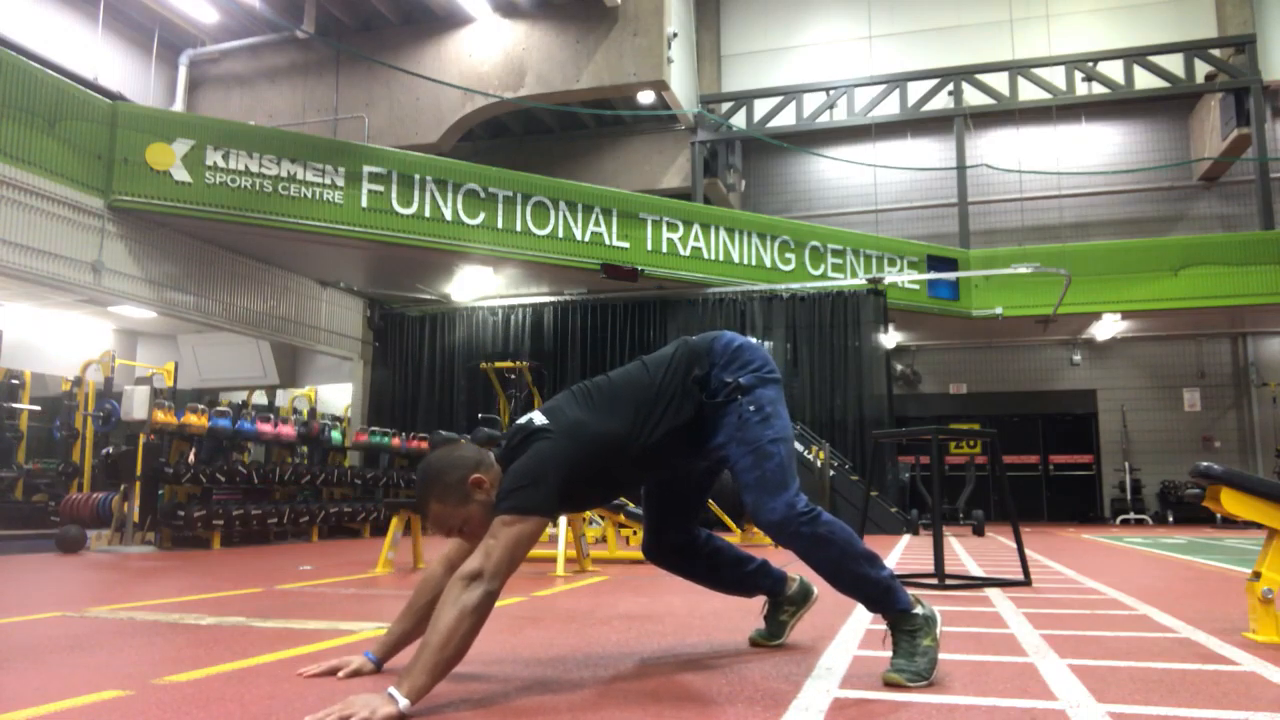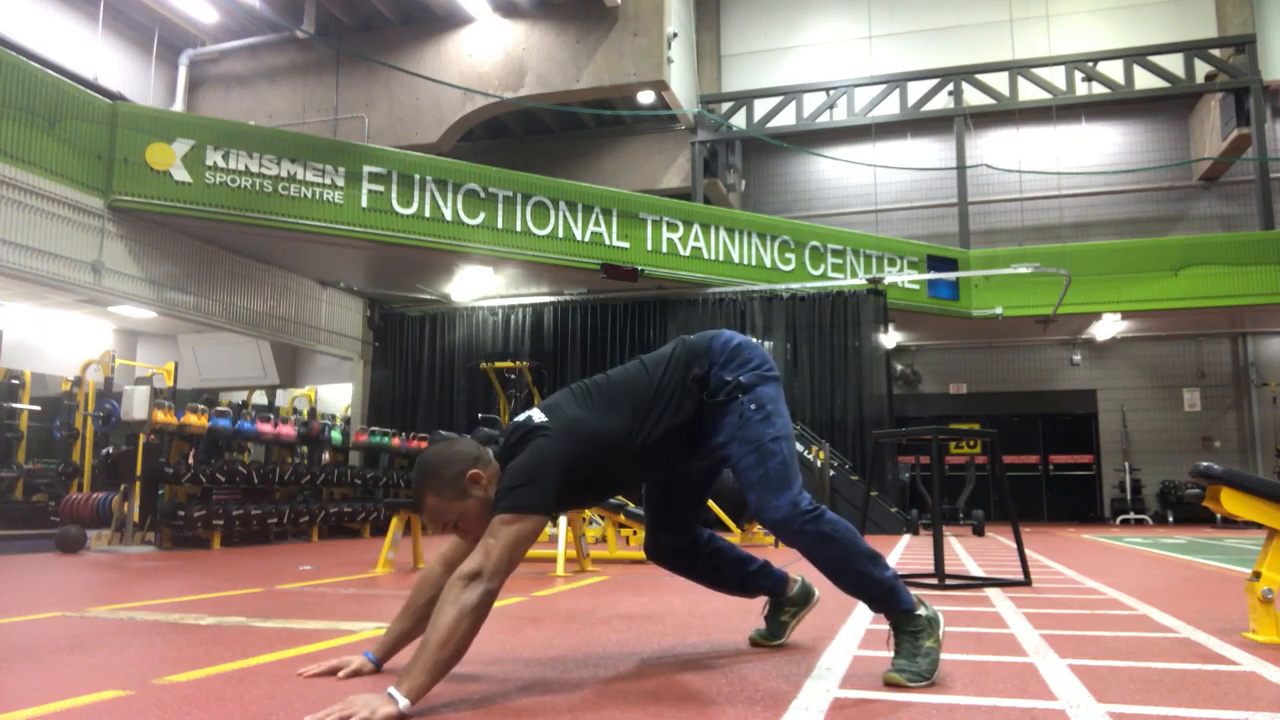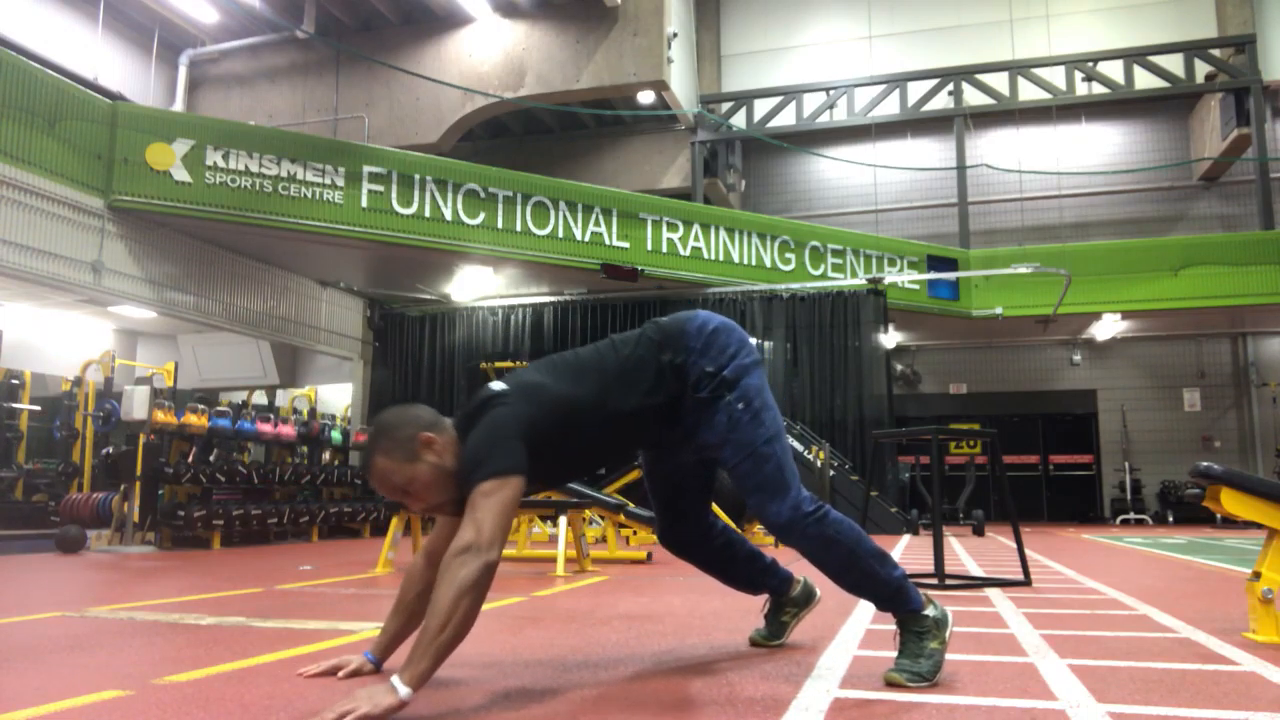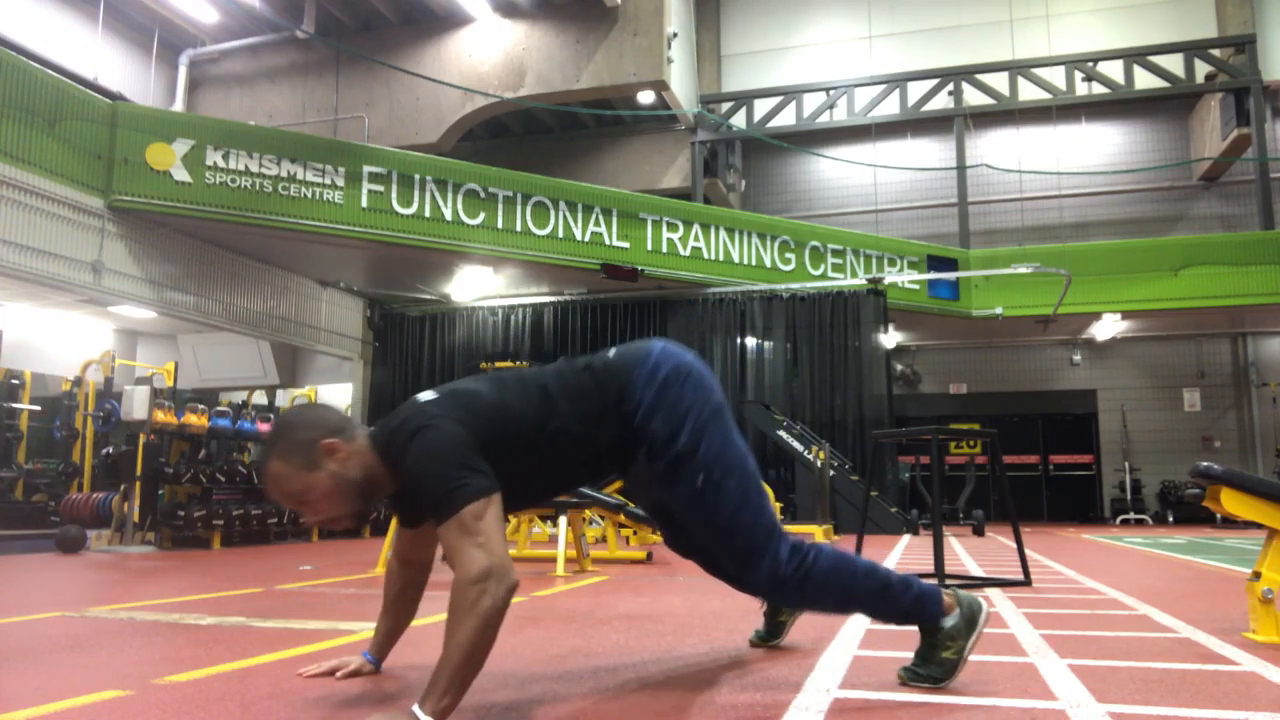
dt=0.3s
person 1, frame 1
left shoulder: (538, 464)
right shoulder: (515, 462)
left elbow: (478, 583)
right elbow: (449, 568)
right wrist: (377, 654)
left hip: (730, 377)
right hip: (691, 416)
left knee: (780, 511)
right knee: (668, 544)
left ankle: (909, 617)
right ankle: (784, 591)
person 1, frame 2
left shoulder: (538, 460)
right shoulder: (500, 466)
left elbow: (477, 582)
right elbow: (447, 567)
right wrist: (376, 654)
left hip: (727, 378)
right hip: (688, 419)
left knee: (784, 511)
right knee: (670, 544)
left ankle: (911, 616)
right ankle: (786, 592)
person 1, frame 3
left shoulder: (492, 433)
right shoulder: (465, 449)
left elbow: (473, 556)
right elbow: (434, 556)
right wrist: (376, 653)
left hip: (707, 362)
right hip: (674, 402)
left knee: (784, 509)
right knee: (682, 531)
left ankle: (918, 616)
right ankle: (787, 592)
person 1, frame 4
left shoulder: (426, 447)
right shoulder: (403, 455)
left elbow: (487, 577)
right elbow: (411, 555)
right wrist: (376, 651)
left hip: (658, 394)
right hip: (644, 402)
left knee: (763, 560)
right knee: (696, 539)
left ankle: (944, 611)
right ankle: (784, 612)
